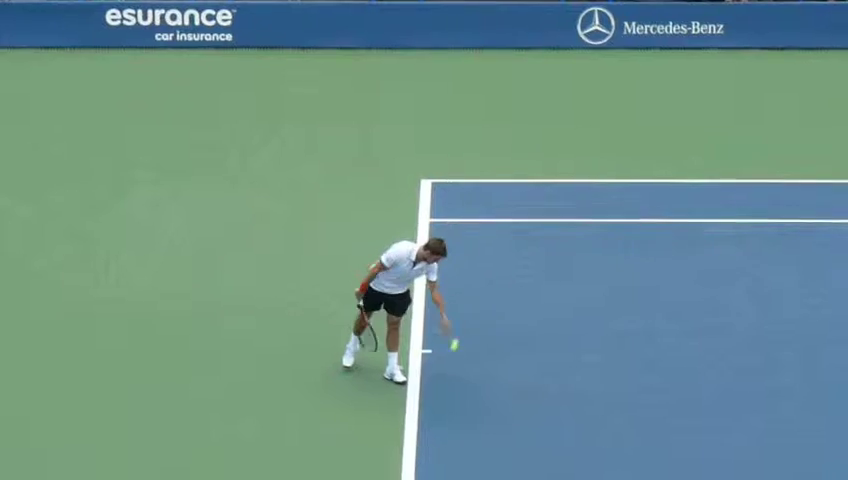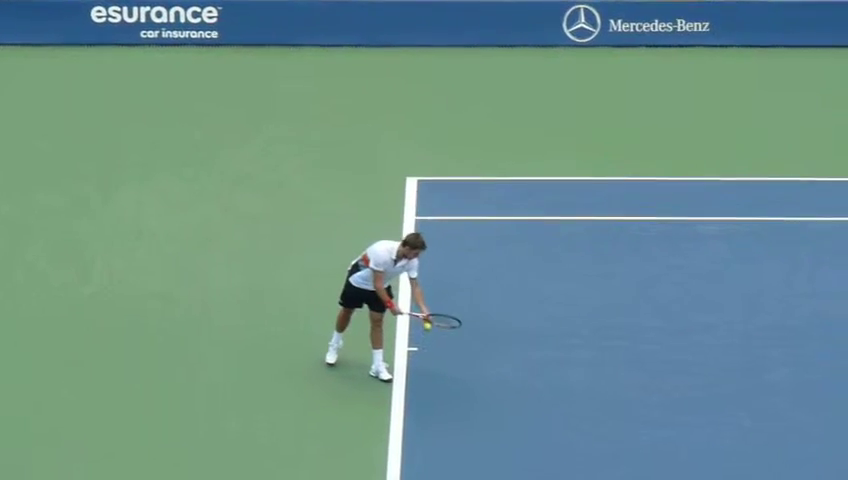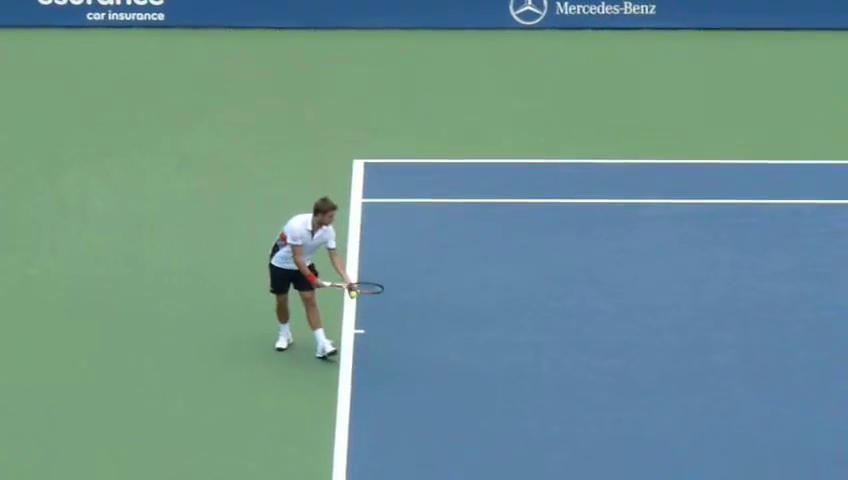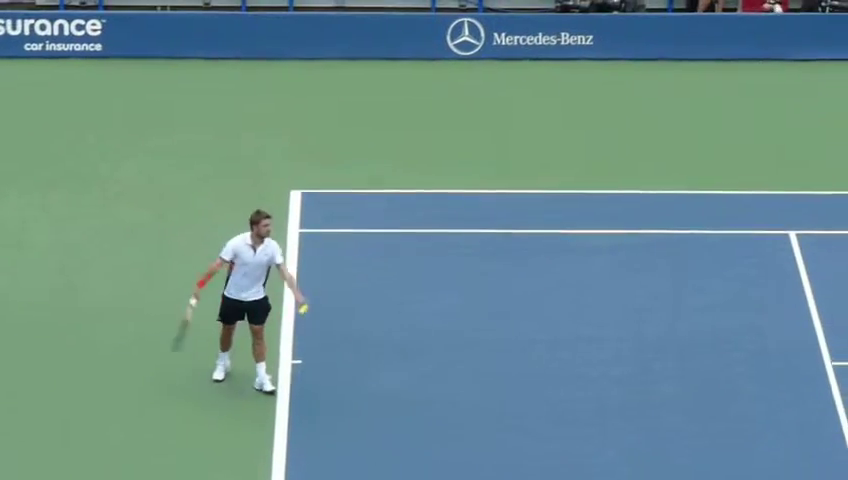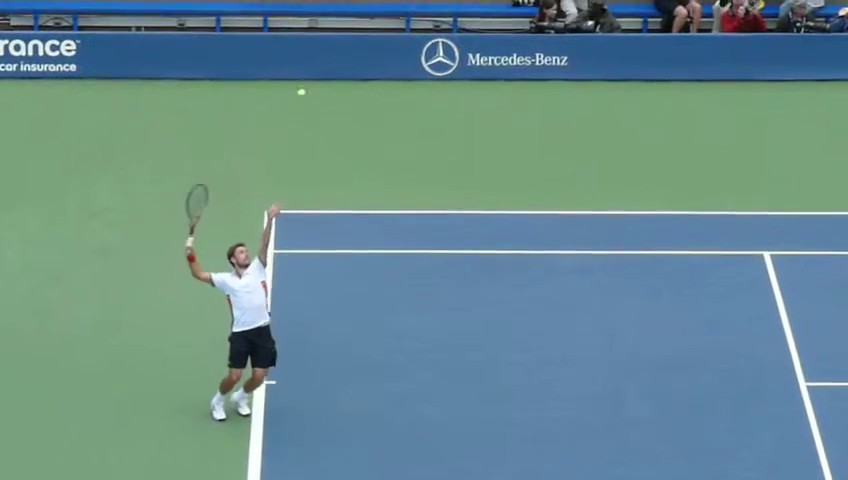
dt=0.7s
person 1, frame 1
left shoulder: (431, 265)
right shoulder: (400, 251)
left elbow: (434, 289)
right elbow: (376, 269)
left wrist: (443, 316)
right wrist: (362, 288)
left hip: (399, 293)
right hip: (376, 285)
left knee: (394, 324)
right knee: (364, 316)
left ankle: (392, 368)
right ankle: (352, 348)
person 1, frame 2
left shoulder: (412, 261)
right shoulder: (381, 252)
left elbow: (415, 286)
right elbow: (377, 283)
left wrist: (423, 309)
right wrist: (390, 305)
left hip: (380, 287)
right hip: (357, 281)
left knee: (377, 321)
right knee: (346, 312)
left ankle: (378, 366)
right ankle: (335, 345)
person 1, frame 3
left shoulder: (328, 231)
right shoulder: (296, 226)
left elbow: (334, 256)
right elbow: (297, 258)
left wrist: (346, 279)
right wrist: (312, 279)
left hip: (304, 265)
right hip: (280, 265)
left knee: (310, 301)
right knee: (281, 301)
left ankle: (323, 345)
right ankle: (284, 335)
person 1, frame 4
left shoulder: (272, 247)
right shoulder: (236, 243)
left elbow: (284, 271)
right elbow: (218, 265)
left wrist: (297, 293)
right wrist: (199, 285)
left hip: (257, 298)
right hip: (233, 296)
left knee: (258, 334)
right knee: (227, 330)
left ankle: (262, 378)
right ankle: (223, 364)
person 1, frame 5
left shoulder: (257, 269)
right shoulder: (226, 279)
left elbow: (264, 244)
right elbow: (198, 275)
left wrist: (269, 220)
right wrist: (190, 254)
left hip: (262, 331)
right hip: (241, 333)
left knee: (258, 377)
right knee: (234, 377)
left ankle: (240, 399)
right ankle: (218, 402)
